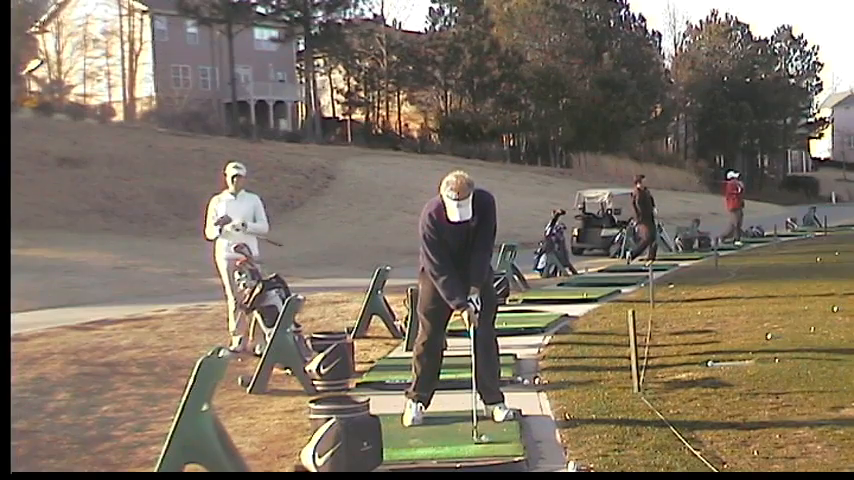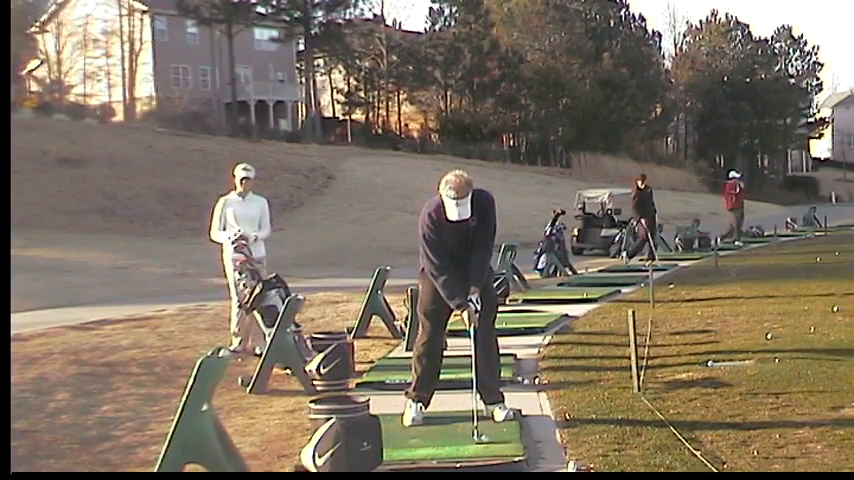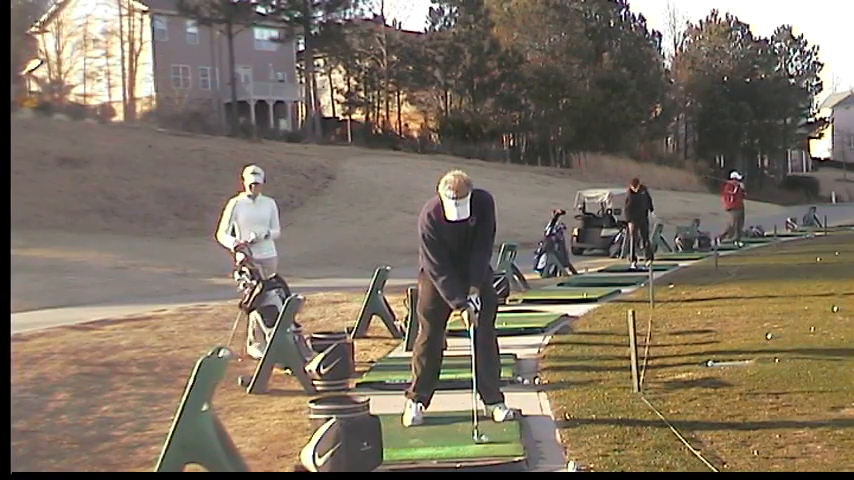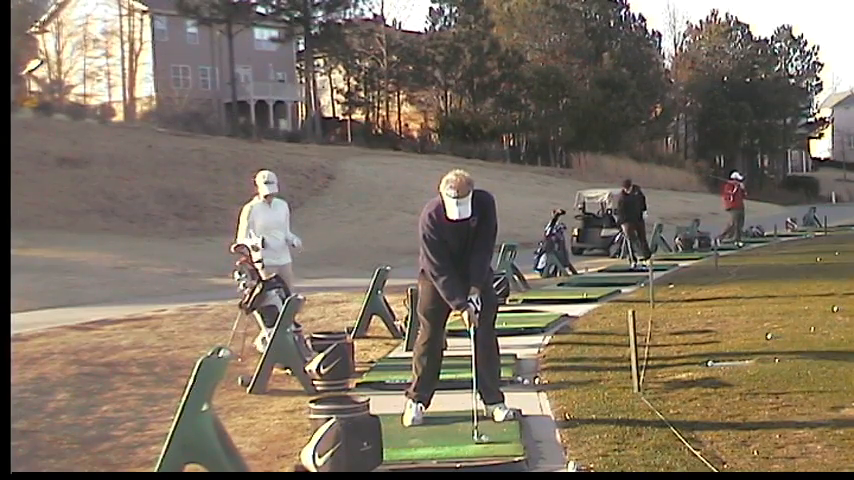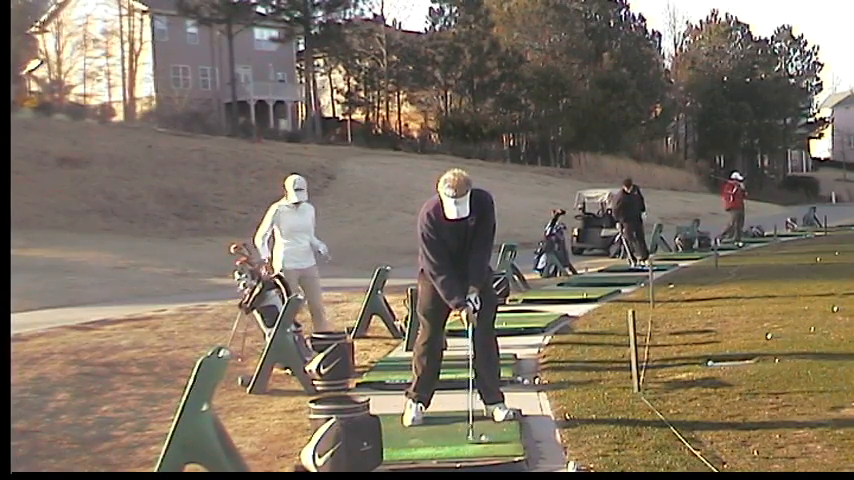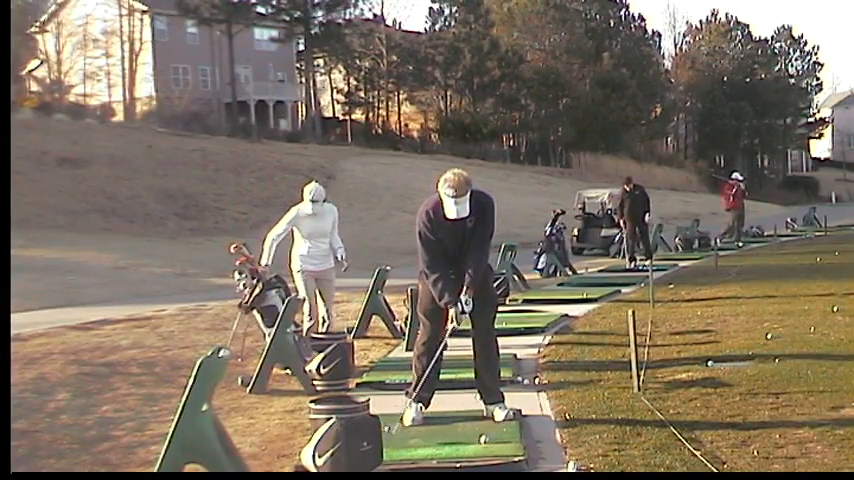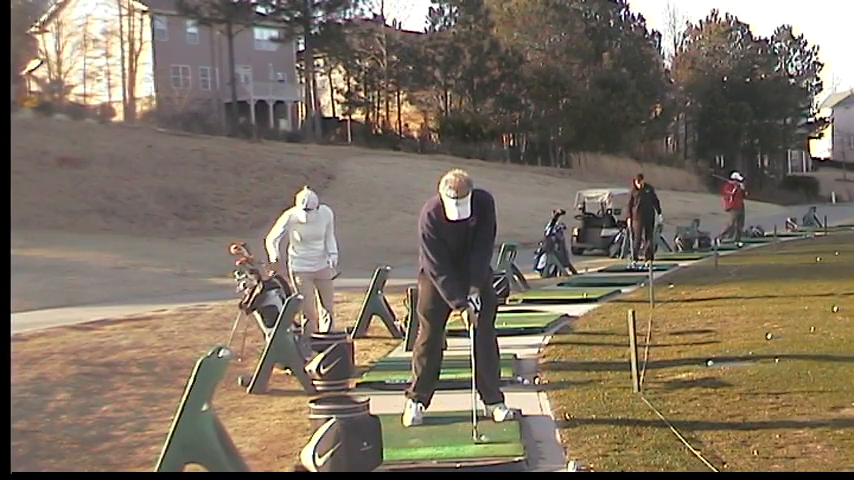
dt=0.7s
person 1, frame 1
left shoulder: (485, 202)
right shoulder: (431, 215)
left elbow: (483, 249)
right elbow: (437, 267)
left wrist: (474, 290)
right wrist: (460, 305)
left hip: (477, 273)
right hip: (438, 277)
left knee: (485, 335)
right knee: (429, 336)
left ankle: (493, 399)
right ankle: (416, 399)
person 1, frame 2
left shoulder: (485, 202)
right shoulder: (430, 215)
left elbow: (483, 249)
right elbow: (438, 267)
left wrist: (475, 290)
right wrist: (460, 304)
left hip: (477, 273)
right hip: (438, 276)
left knee: (485, 335)
right knee: (429, 336)
left ankle: (493, 399)
right ankle: (416, 400)
person 1, frame 3
left shoulder: (484, 202)
right shoulder: (429, 215)
left elbow: (483, 249)
right elbow: (437, 267)
left wrist: (474, 291)
right wrist: (459, 304)
left hip: (477, 274)
right hip: (437, 277)
left knee: (485, 335)
right knee: (429, 336)
left ankle: (493, 399)
right ankle: (416, 400)
person 1, frame 4
left shoulder: (485, 203)
right shoulder: (430, 215)
left elbow: (483, 250)
right elbow: (438, 268)
left wrist: (475, 291)
right wrist: (460, 304)
left hip: (477, 274)
right hip: (437, 277)
left knee: (485, 335)
right knee: (429, 335)
left ankle: (493, 400)
right ankle: (416, 400)
person 1, frame 5
left shoulder: (483, 202)
right shoulder: (429, 215)
left elbow: (482, 249)
right elbow: (437, 267)
left wrist: (474, 290)
right wrist: (458, 303)
left hip: (476, 274)
right hip: (436, 277)
left knee: (485, 334)
right knee: (429, 335)
left ankle: (493, 400)
right ankle: (416, 400)
person 1, frame 6
left shoulder: (484, 204)
right shoulder: (428, 213)
left elbow: (479, 251)
right elbow: (431, 265)
left wrist: (468, 290)
right wrist: (448, 301)
left hip: (476, 274)
right hip: (437, 277)
left knee: (485, 334)
right knee: (430, 334)
left ankle: (493, 400)
right ankle: (417, 400)
person 1, frame 7
left shoulder: (485, 203)
right shoulder: (430, 215)
left elbow: (483, 249)
right elbow: (438, 267)
left wrist: (475, 291)
right wrist: (460, 304)
left hip: (476, 273)
right hip: (437, 276)
left knee: (485, 334)
right knee: (429, 335)
left ankle: (493, 400)
right ankle: (416, 400)
person 2, frame 1
left shoulder: (253, 200)
right shoulder: (217, 201)
left elbow: (264, 227)
right elbow: (209, 233)
left wrist: (242, 224)
right wrist: (218, 226)
left hip: (250, 255)
right hip: (226, 255)
right knee: (234, 298)
right ankle: (238, 340)
person 2, frame 2
left shoulder: (261, 202)
right shoulder: (225, 202)
left elbow: (266, 230)
right elbow: (215, 233)
left wrist: (253, 237)
right wrist: (231, 236)
left hip: (257, 256)
right hip: (234, 257)
right knee: (238, 299)
right ankle: (238, 341)
person 2, frame 3
left shoulder: (270, 203)
right shoulder: (235, 204)
left elbow: (277, 231)
right elbow: (222, 234)
left wrist: (263, 234)
right wrist: (236, 244)
left hip: (269, 256)
left ankle: (261, 341)
right ankle: (255, 343)
person 2, frame 4
left shoulder: (282, 205)
right shoulder: (250, 209)
right elbow: (241, 239)
left wrist: (294, 240)
right wrist: (255, 242)
left hip: (284, 262)
right hip: (264, 264)
left ankle: (264, 340)
person 2, frame 5
left shoulder: (309, 209)
right shoulder: (277, 210)
right elbow: (260, 237)
left wrist: (321, 247)
right wrist: (266, 258)
left hip: (309, 265)
right hip: (286, 267)
left knee: (317, 308)
person 2, frame 6
left shoulder: (331, 211)
right shoulder: (296, 213)
right elbow: (273, 237)
left wrist: (339, 250)
right wrist: (265, 263)
left hip: (326, 266)
right hip: (303, 267)
left knee: (327, 311)
right knee: (310, 312)
person 2, frame 7
left shoulder: (326, 213)
right shoulder: (289, 218)
right elbow: (271, 240)
left wrist: (333, 256)
right wrist: (275, 259)
left hip: (322, 267)
right hip: (300, 269)
left knee: (327, 310)
right knee: (309, 314)
